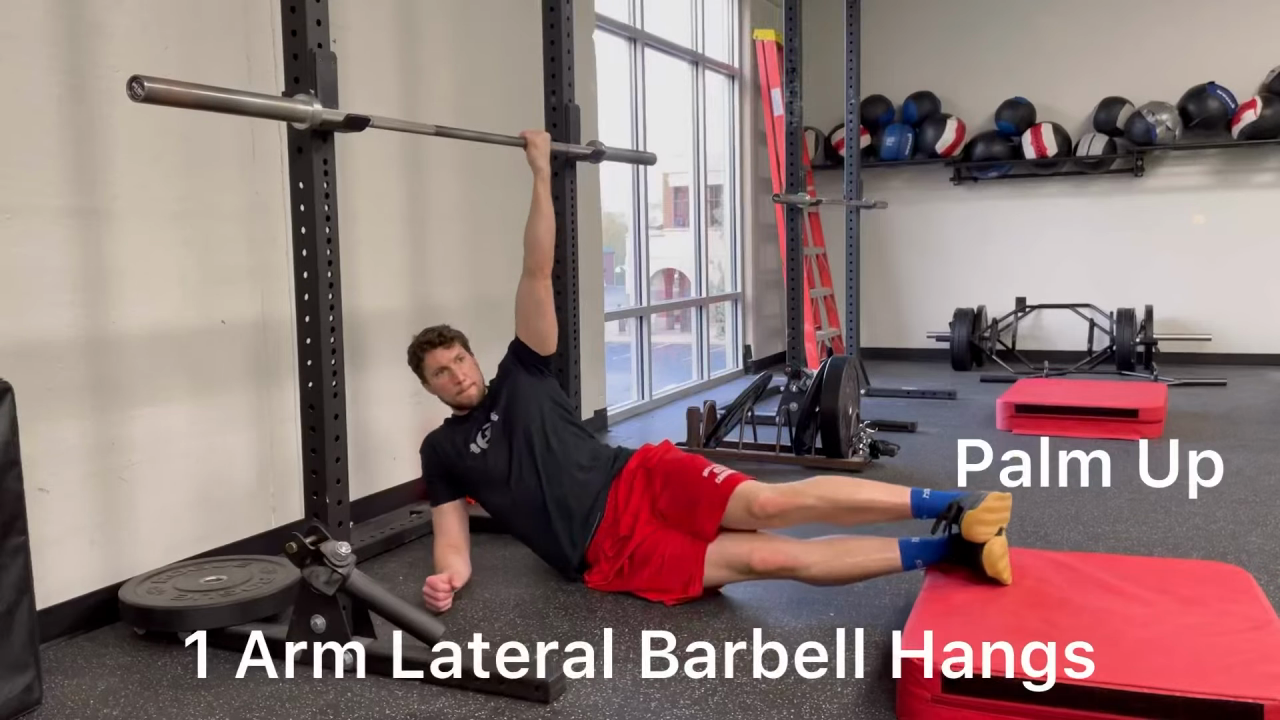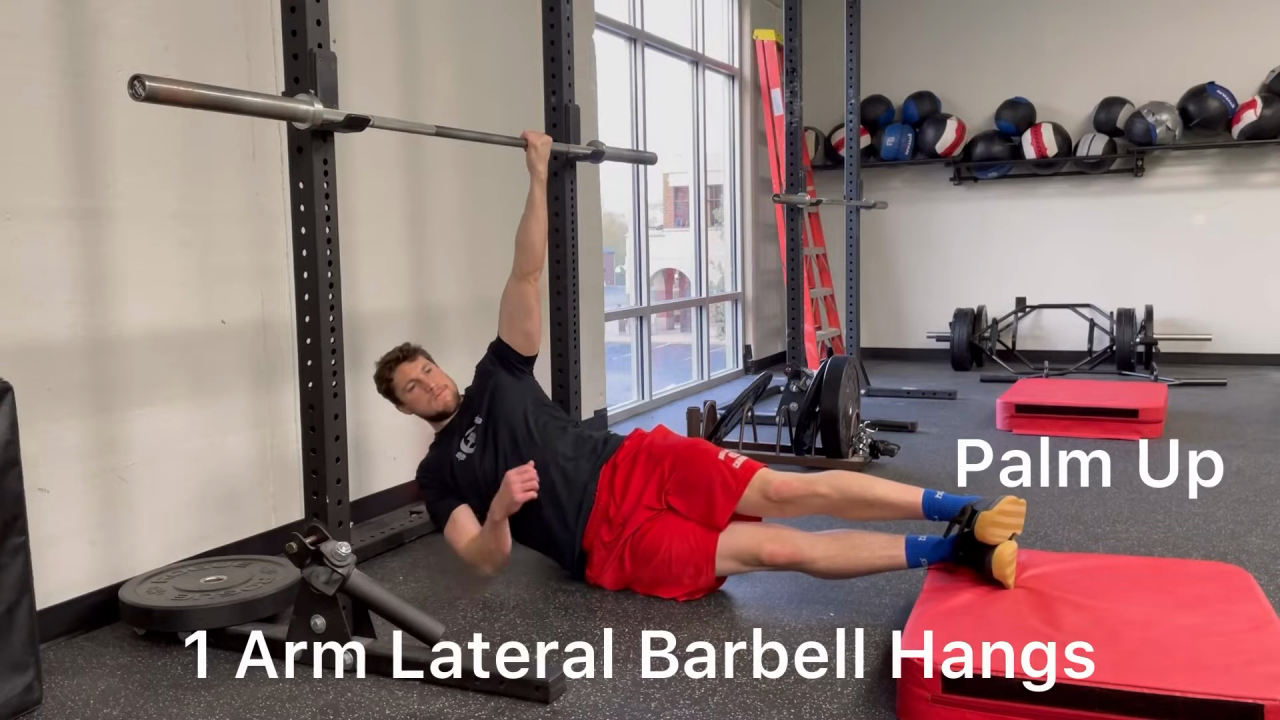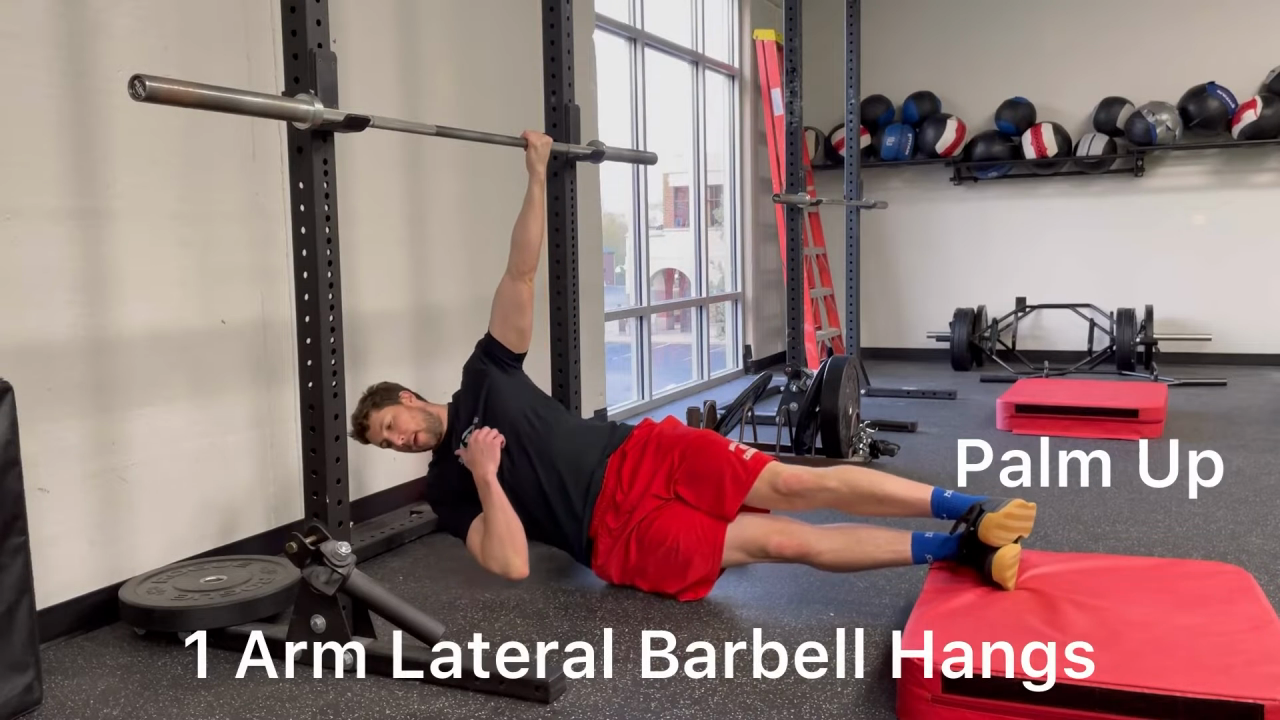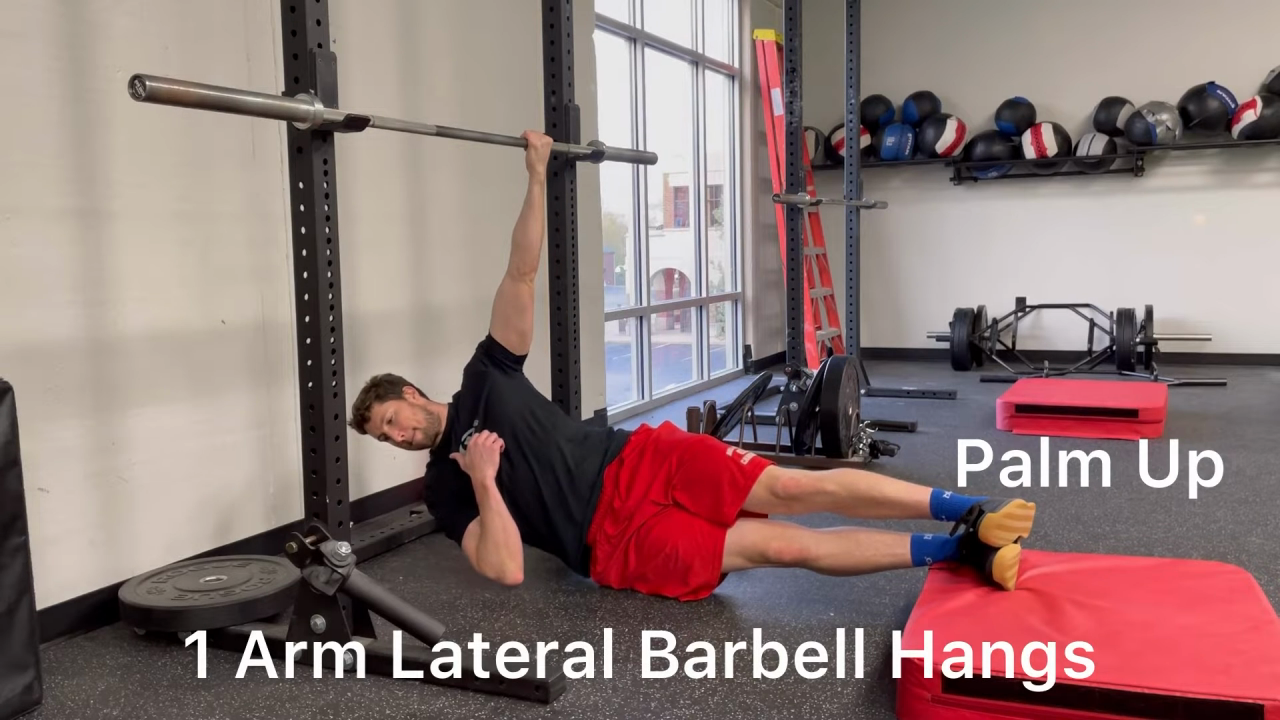
dt=1s
person 1, frame 1
left shoulder: (522, 373)
right shoulder: (443, 451)
left elbow: (538, 273)
right elbow: (453, 543)
left wrist: (541, 172)
right wrist: (445, 579)
left hip: (638, 482)
right hip: (610, 555)
left knee: (768, 502)
right knee: (770, 558)
left ankle: (952, 509)
right ankle: (946, 549)
person 1, frame 2
left shoulder: (498, 376)
right shoulder: (440, 473)
left elbow: (526, 275)
right elbow: (488, 561)
left wrist: (538, 176)
right wrist: (500, 510)
left hip: (637, 468)
right hip: (610, 543)
left knee: (784, 490)
right knee: (778, 548)
left ankle: (963, 514)
right ankle: (950, 548)
person 1, frame 3
left shoulder: (484, 374)
right shoulder: (447, 487)
left elbow: (521, 273)
right elbow: (514, 563)
left wrist: (537, 175)
right wrist: (484, 475)
left hip: (644, 456)
right hip: (621, 531)
left knee: (796, 482)
right knee: (785, 540)
left ankle: (972, 513)
right ankle: (955, 547)
person 1, frame 4
left shoulder: (485, 376)
right shoulder: (444, 487)
left elbow: (521, 274)
right elbow: (507, 571)
left wrist: (537, 175)
right wrist: (482, 480)
left hip: (641, 462)
right hip: (617, 541)
left knee: (794, 487)
right knee: (785, 545)
left ankle: (970, 514)
right ankle: (955, 548)
